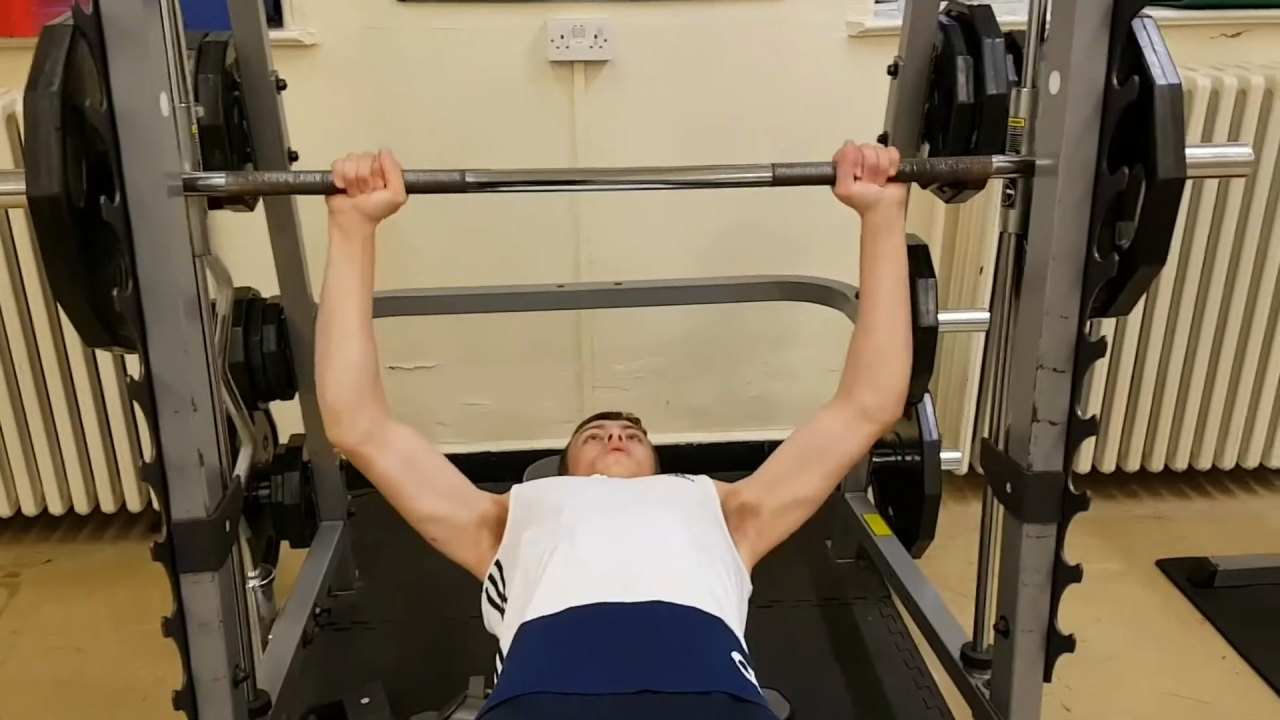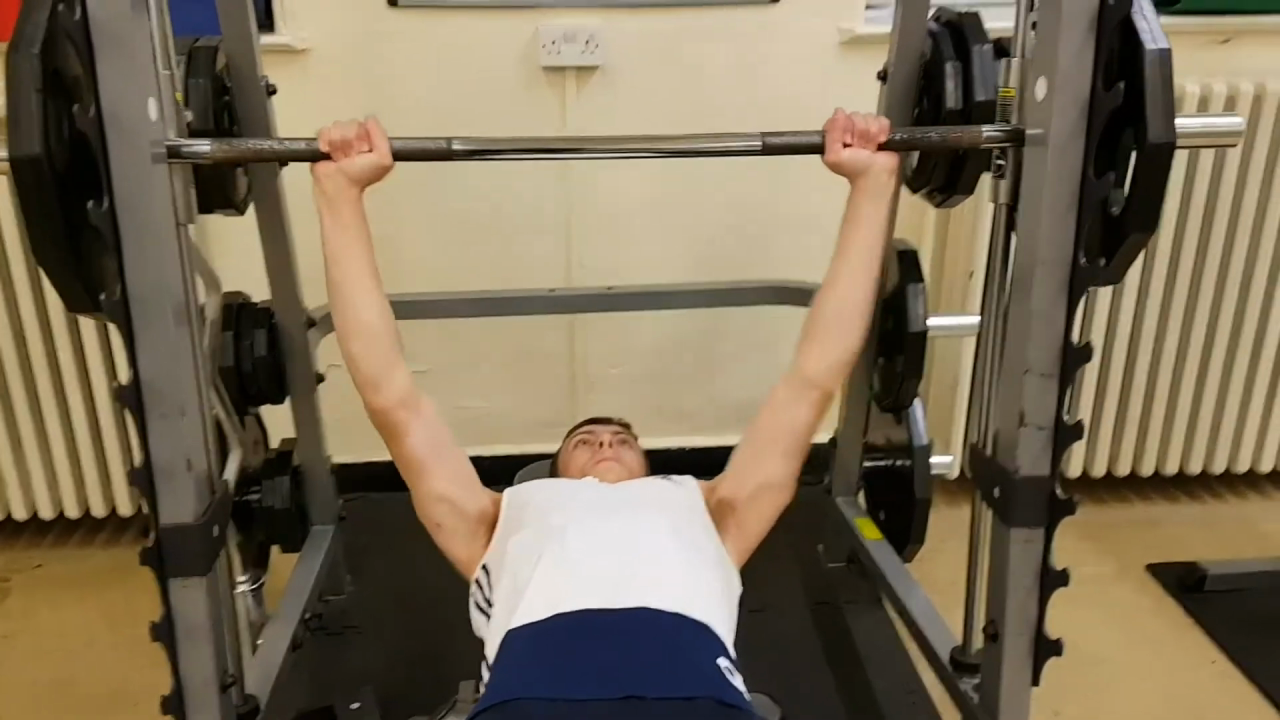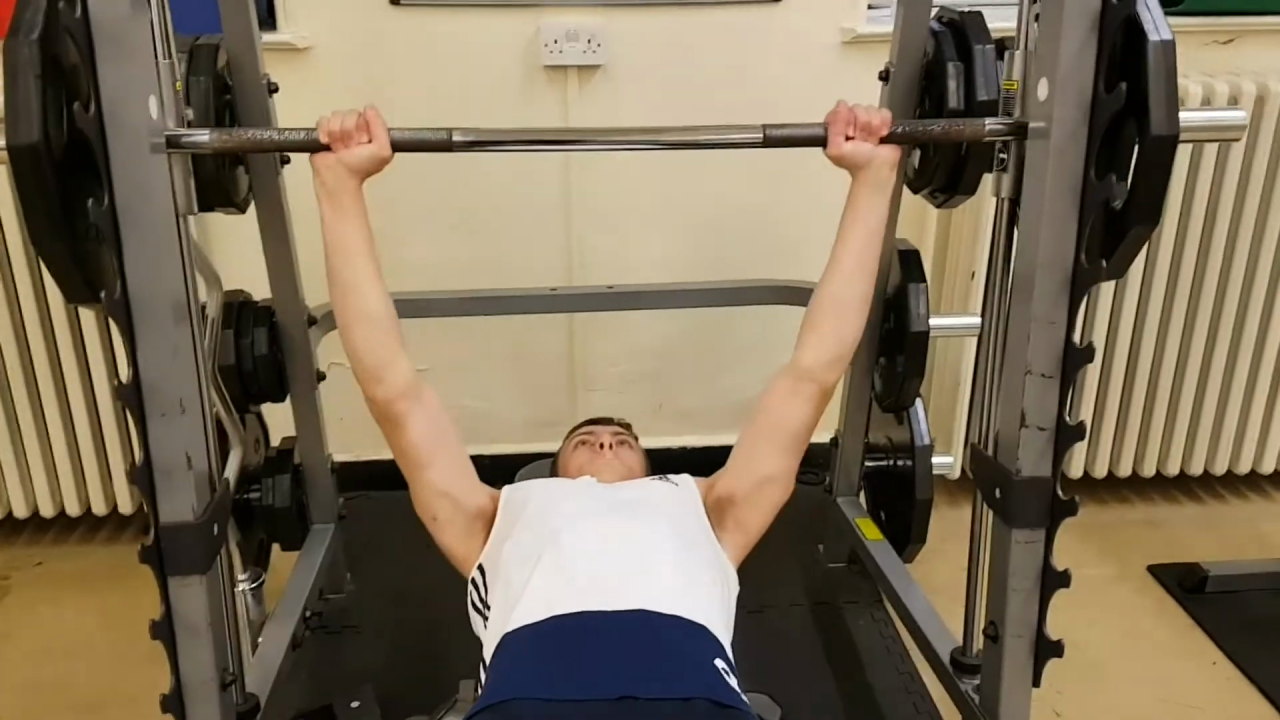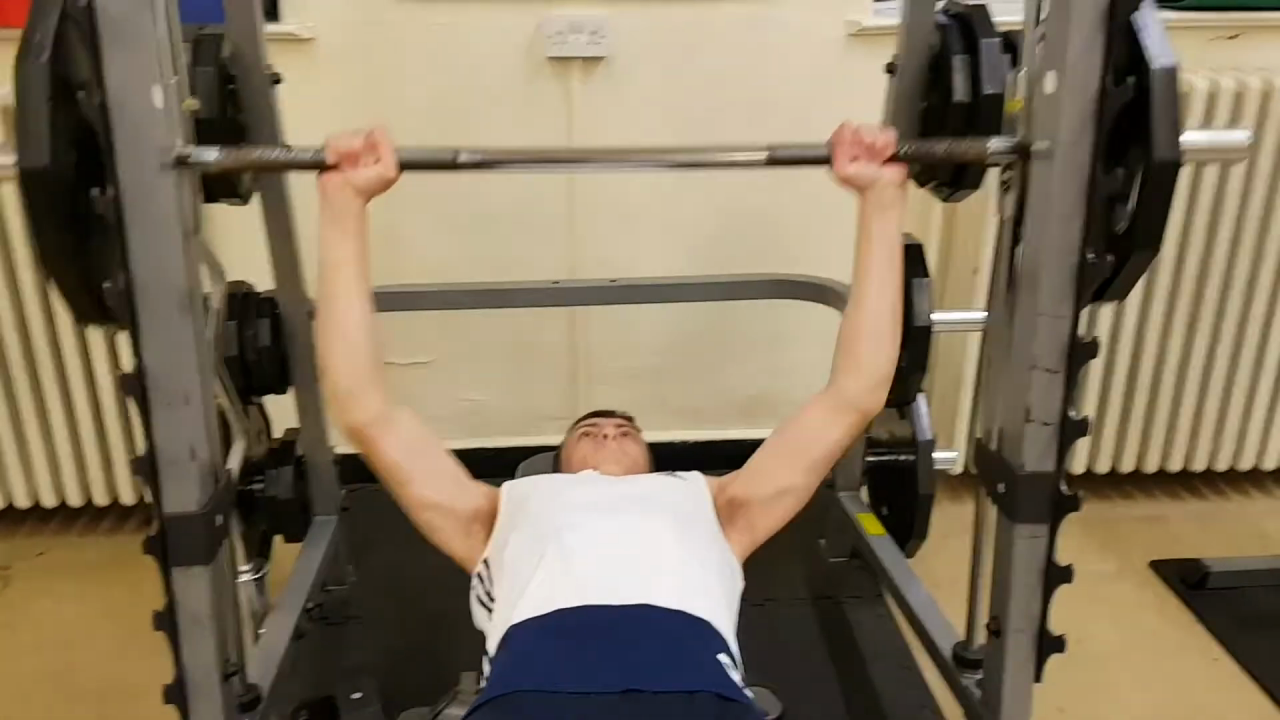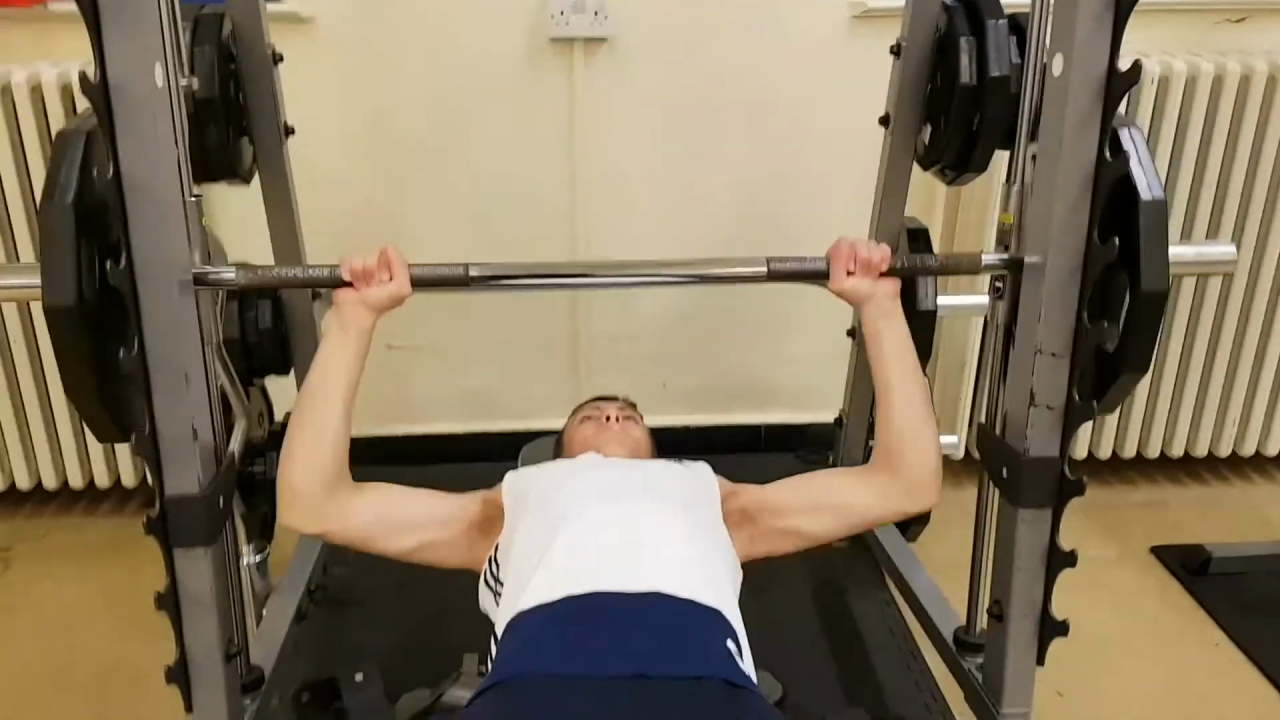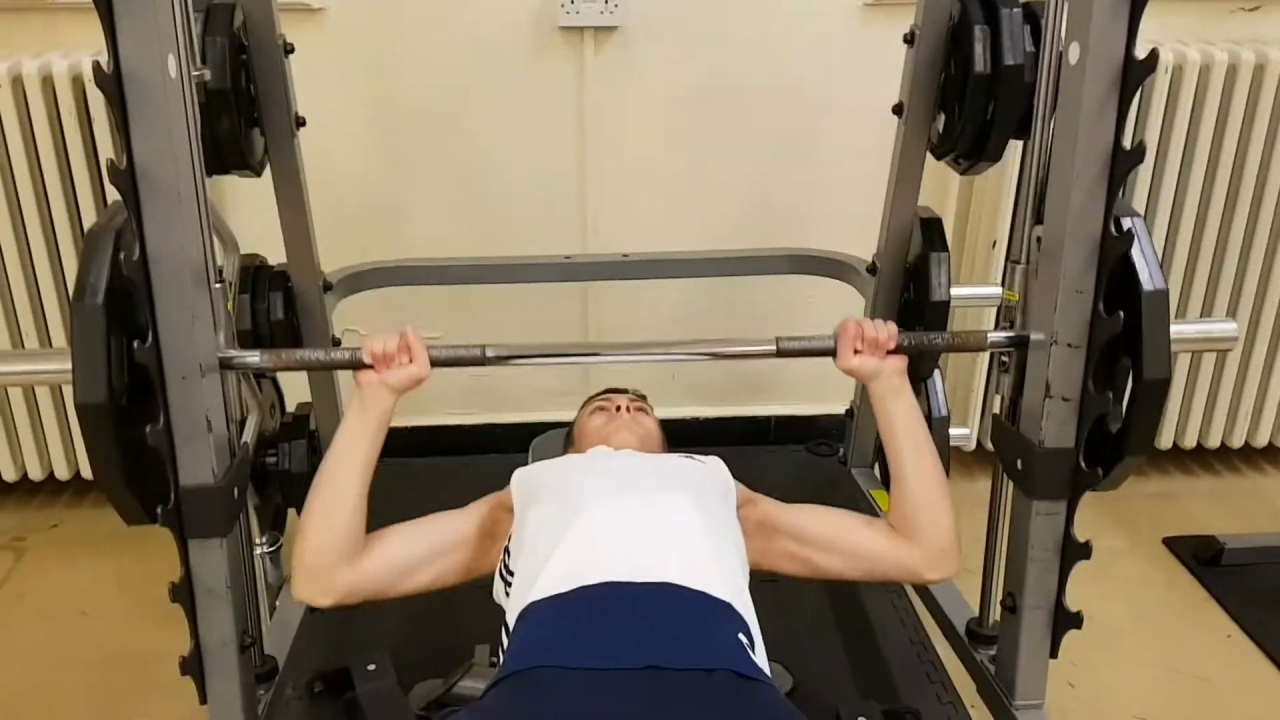
dt=0.3s
person 1, frame 1
left shoulder: (716, 508)
right shoulder: (513, 515)
left elbow: (869, 405)
right elbow: (358, 424)
left wrist: (882, 214)
right wrist: (352, 224)
person 1, frame 2
left shoulder: (704, 509)
right shoulder: (506, 518)
left elbow: (816, 373)
right elbow: (389, 389)
left wrist: (871, 184)
right wrist: (341, 191)
person 1, frame 3
left shoulder: (700, 505)
right shoulder: (503, 513)
left elbow: (814, 369)
right elbow: (390, 382)
left wrist: (872, 175)
right wrist: (340, 181)
person 1, frame 4
left shoulder: (708, 505)
right shoulder: (508, 509)
left elbow: (855, 395)
right elbow: (363, 407)
left wrist: (881, 195)
right wrist: (344, 200)
person 1, frame 5
left shoulder: (709, 495)
right shoulder: (512, 501)
left elbow: (907, 485)
right elbow: (310, 503)
left wrist: (879, 308)
right wrist: (352, 322)
person 1, frame 6
left shoulder: (720, 488)
right shoulder: (523, 497)
left elbow: (928, 552)
right elbow: (322, 574)
left wrist: (886, 380)
right wrist: (375, 397)
